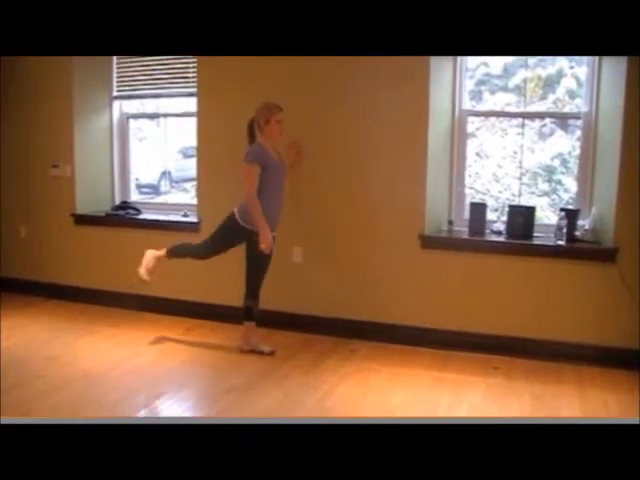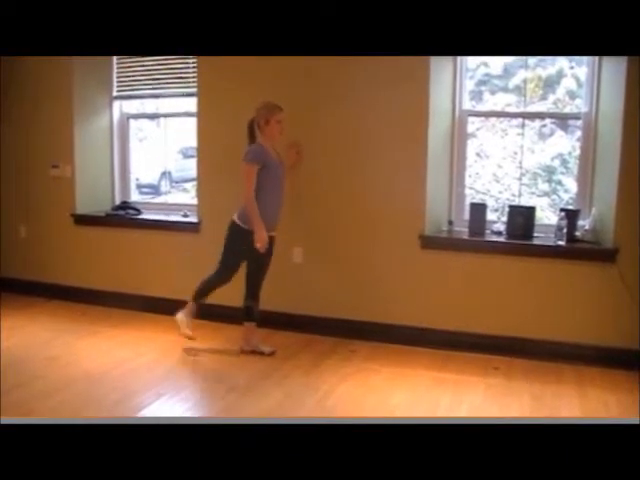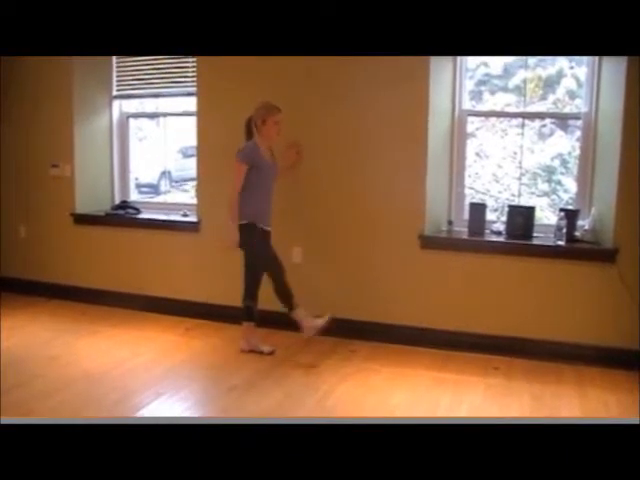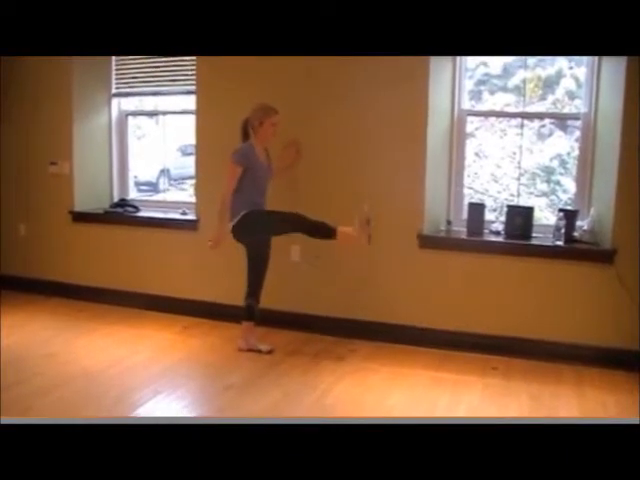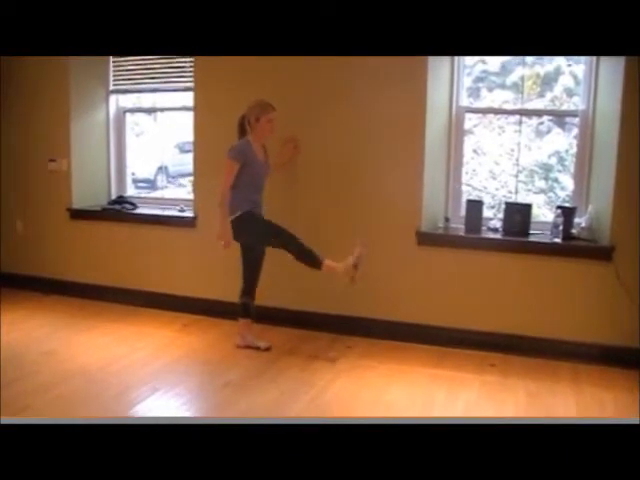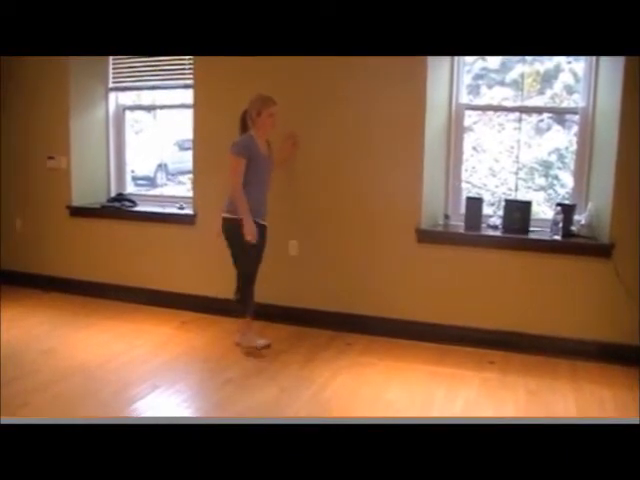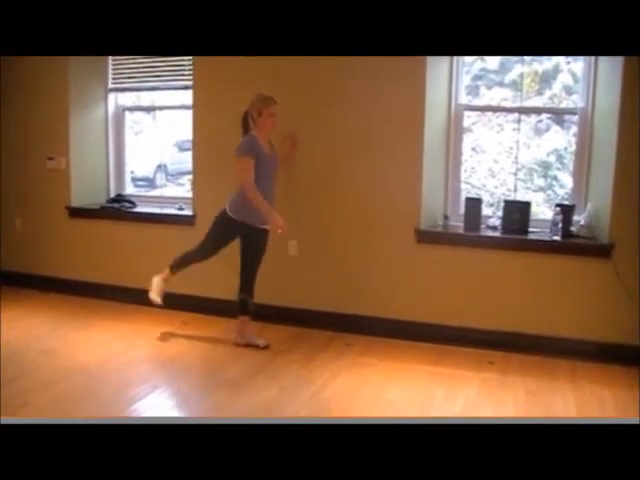
dt=0.2s
person 1, frame 1
left shoulder: (274, 152)
right shoulder: (255, 152)
right elbow: (250, 194)
left wrist: (288, 163)
right wrist: (263, 229)
left hip: (265, 229)
right hip: (245, 223)
left knee: (255, 284)
right knee: (204, 250)
left ankle: (249, 338)
right ankle: (155, 256)
person 1, frame 2
left shoulder: (275, 153)
right shoulder: (256, 151)
right elbow: (248, 194)
left wrist: (289, 164)
right wrist: (258, 229)
left hip: (266, 231)
right hip: (247, 227)
left knee: (255, 284)
right knee: (223, 273)
left ankle: (250, 339)
right ankle: (187, 312)
person 1, frame 3
left shoulder: (269, 152)
right shoulder: (247, 152)
right elbow: (234, 192)
left wrist: (286, 164)
right wrist: (233, 227)
left hip: (259, 225)
right hip: (245, 224)
left knee: (254, 280)
right knee: (275, 269)
left ankle: (249, 338)
right ankle: (303, 320)
person 1, frame 4
left shoulder: (264, 154)
right shoulder: (243, 153)
right elbow: (228, 192)
left wrist: (284, 163)
right wrist: (221, 227)
left hip: (256, 222)
right hip: (244, 220)
left knee: (256, 280)
right knee: (297, 221)
left ankle: (247, 337)
right ankle: (353, 232)
person 1, frame 5
left shoulder: (262, 149)
right shoulder: (240, 149)
right elbow: (225, 189)
left wrist: (285, 157)
right wrist: (225, 225)
left hip: (253, 220)
right hip: (240, 218)
left knee: (252, 278)
right knee: (288, 241)
left ankle: (245, 335)
right ankle: (339, 268)
person 1, frame 6
left shoulder: (267, 144)
right shoulder: (242, 145)
right elbow: (236, 185)
left wrist: (285, 153)
right wrist: (245, 220)
left hip: (257, 220)
right hip: (236, 219)
left knee: (249, 276)
right knee: (245, 273)
left ankle: (244, 331)
right ankle: (246, 332)
person 1, frame 7
left shoulder: (270, 146)
right shoulder: (248, 146)
right elbow: (247, 186)
left wrist: (284, 154)
right wrist: (271, 214)
left hip: (259, 223)
right hip: (236, 215)
left knee: (249, 277)
right knee: (203, 252)
left ankle: (243, 332)
right ankle: (162, 279)
